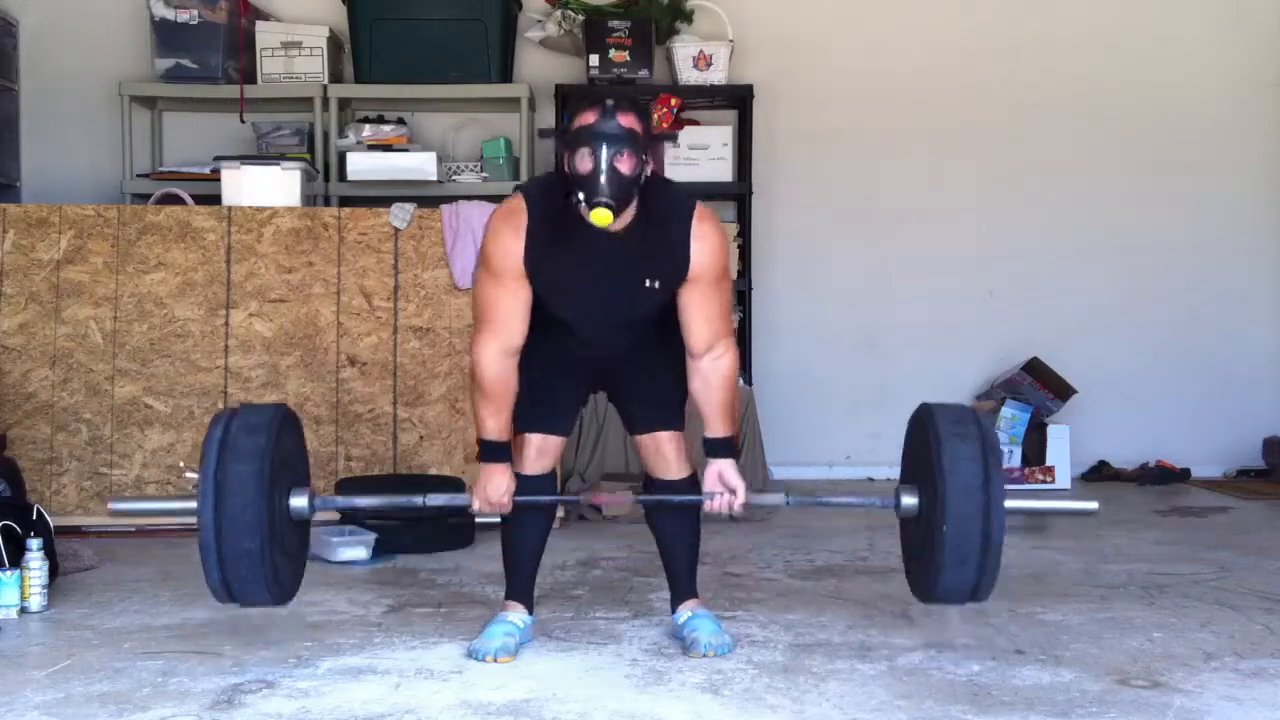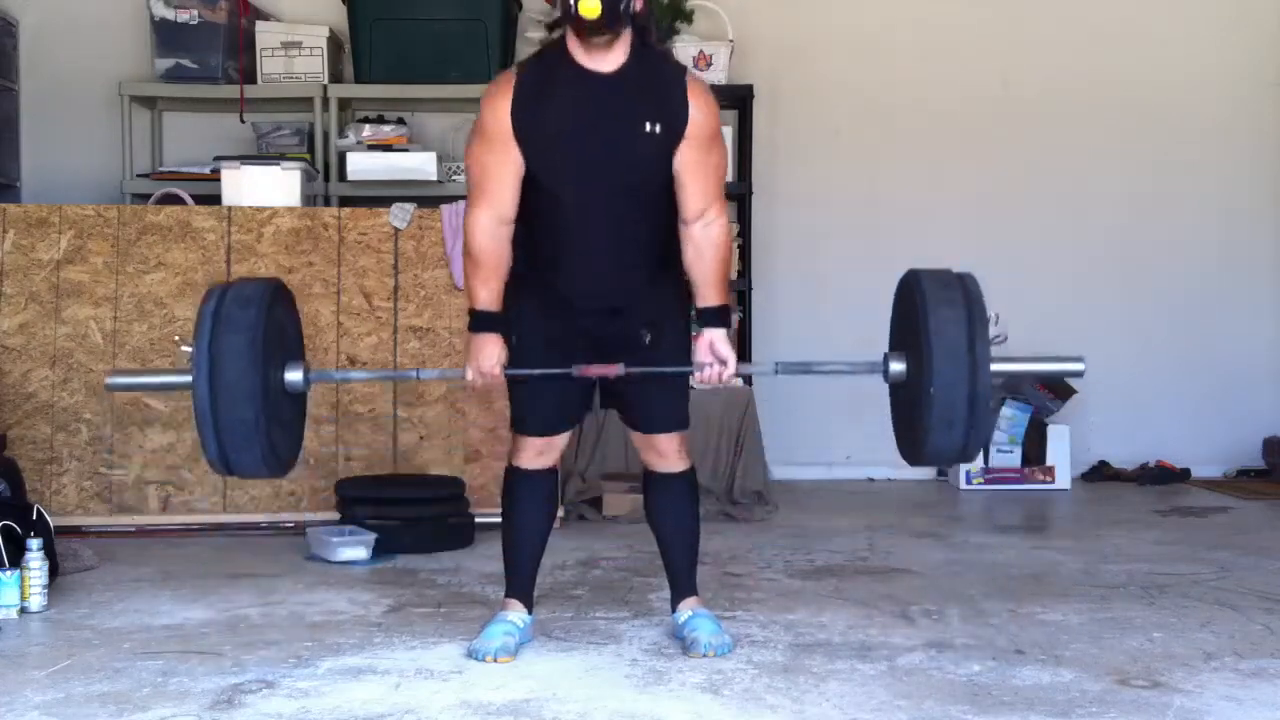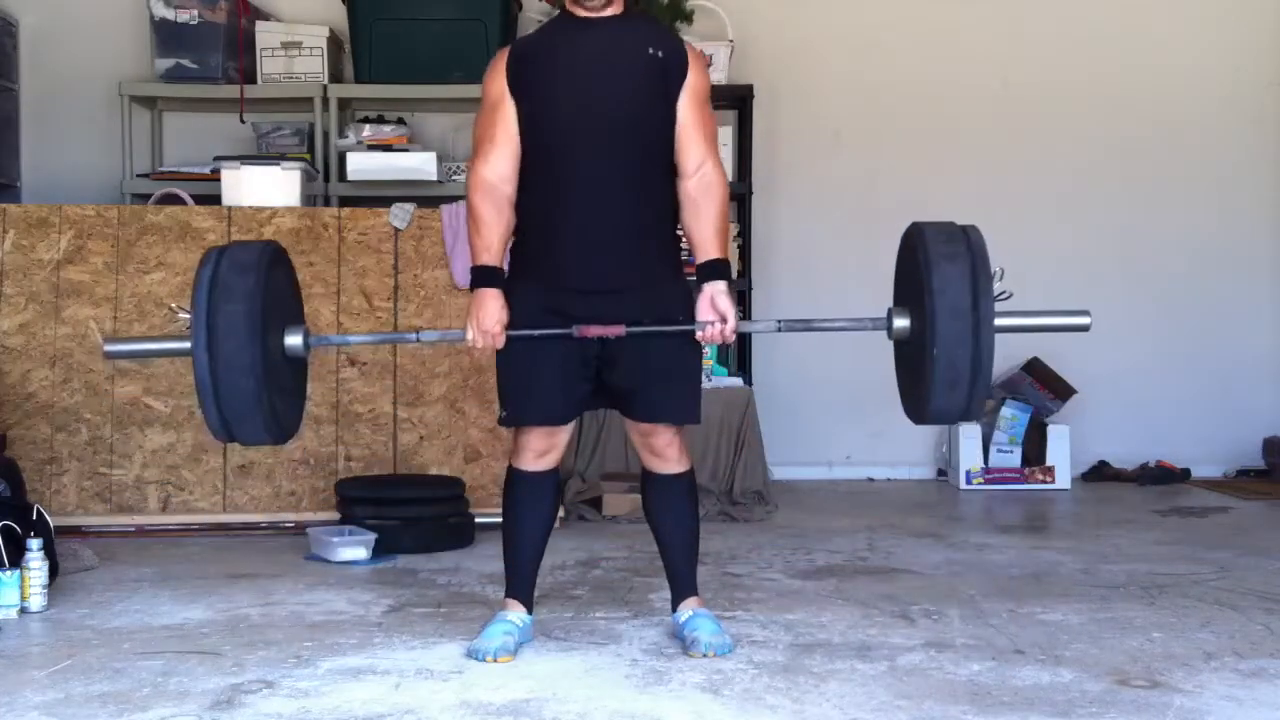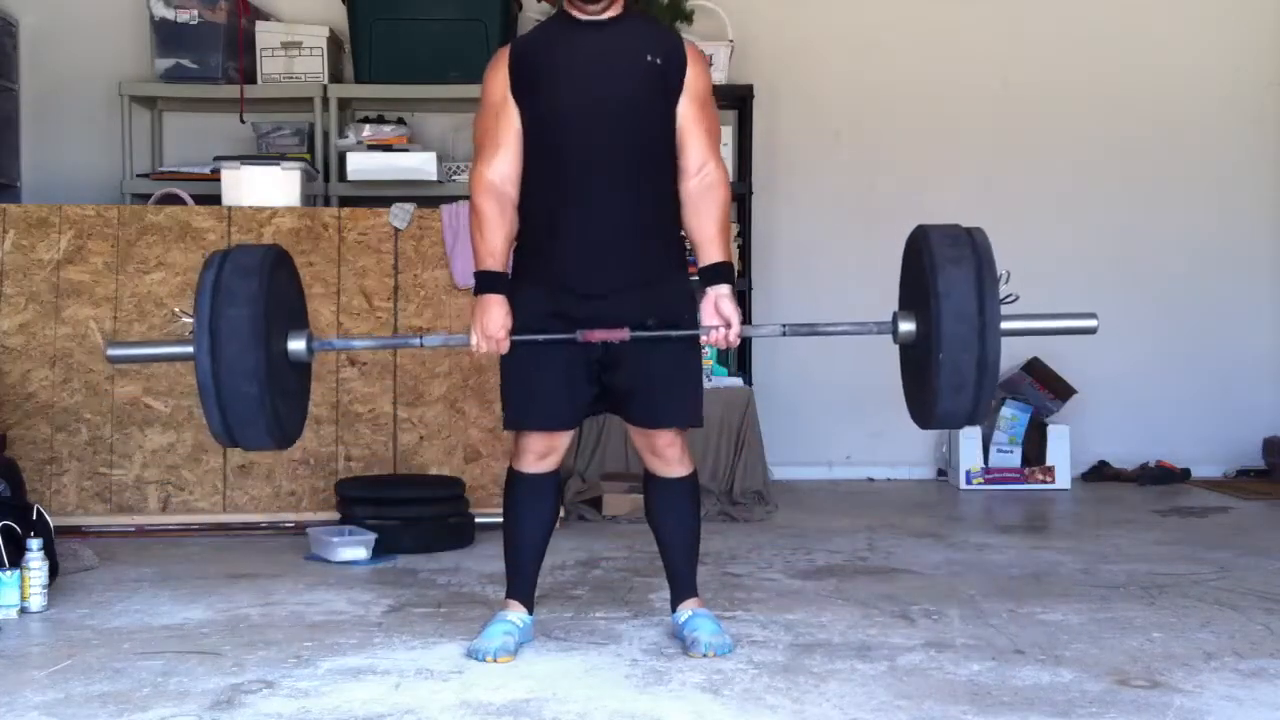
dt=0.3s
person 1, frame 1
left shoulder: (692, 229)
right shoulder: (519, 224)
left elbow: (710, 351)
right elbow: (497, 350)
left wrist: (722, 454)
right wrist: (493, 458)
left hip: (648, 346)
right hip: (553, 346)
left knee: (669, 456)
right knee: (532, 458)
left ankle: (687, 606)
right ankle: (516, 609)
person 1, frame 2
left shoulder: (683, 95)
right shoulder: (515, 94)
left elbow: (703, 217)
right elbow: (490, 216)
left wrist: (714, 323)
right wrist: (485, 327)
left hip: (650, 307)
right hip: (545, 309)
left knee: (665, 446)
right knee: (534, 448)
left ankle: (687, 604)
right ankle: (516, 608)
person 1, frame 3
right shoulder: (518, 60)
left elbow: (699, 169)
right elbow: (493, 176)
left wrist: (714, 276)
right wrist: (486, 283)
left hip: (651, 292)
right hip: (543, 295)
left knee: (663, 444)
right knee: (536, 446)
left ankle: (689, 603)
right ankle: (516, 607)
person 1, frame 4
right shoulder: (518, 59)
left elbow: (701, 171)
right elbow: (496, 179)
left wrist: (718, 280)
right wrist: (490, 289)
left hip: (654, 294)
right hip: (546, 297)
left knee: (666, 447)
right knee: (536, 449)
left ankle: (688, 604)
right ankle: (517, 608)
